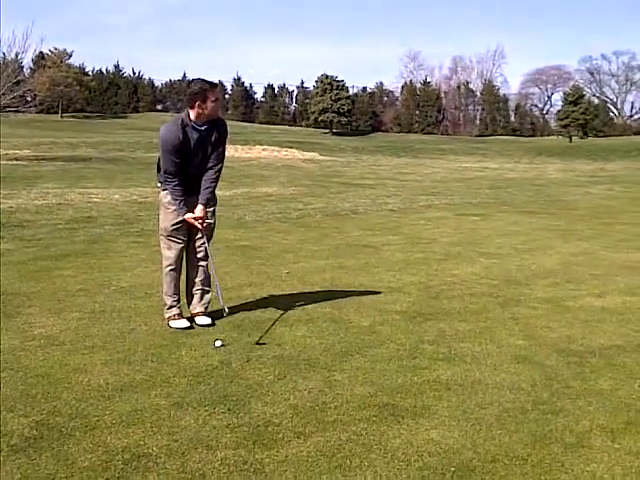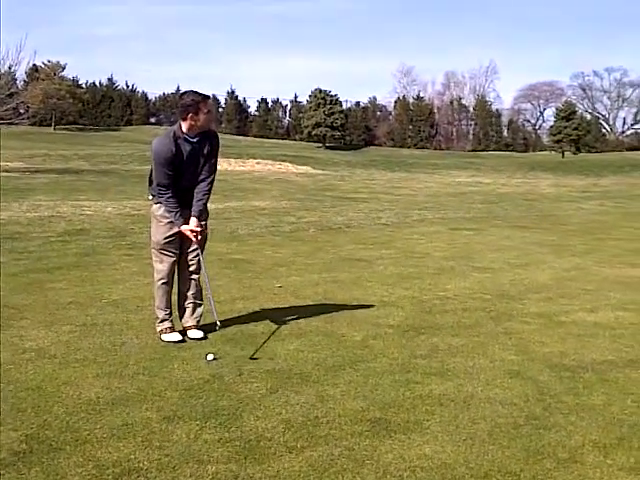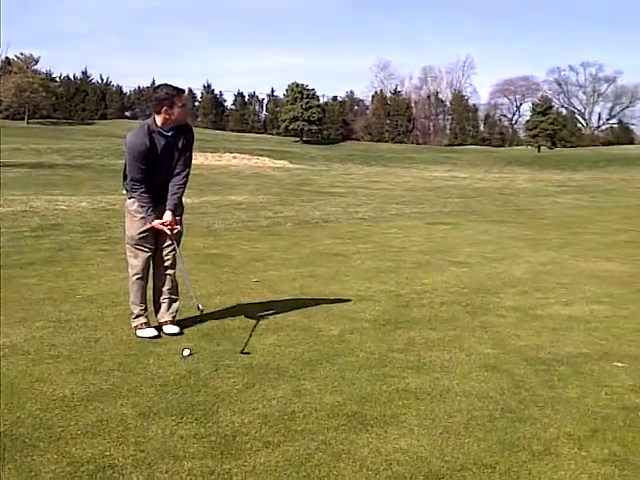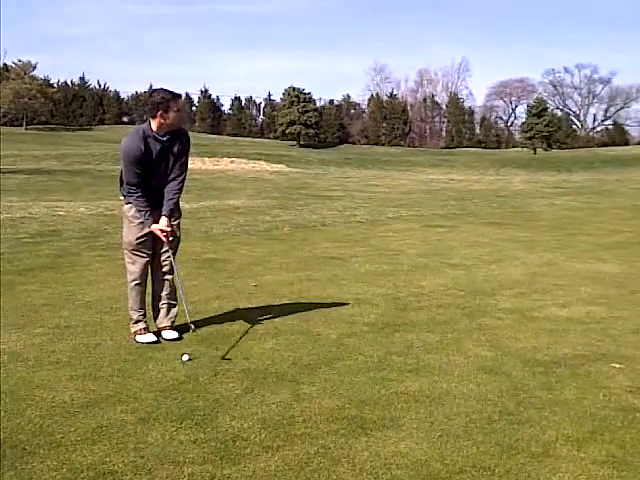
dt=0.3s
person 1, frame 1
left shoulder: (219, 127)
right shoulder: (171, 132)
left elbow: (213, 169)
right elbow: (171, 176)
left wrist: (202, 204)
right wrist: (184, 211)
left hip: (203, 196)
right hip: (174, 195)
left knee: (200, 254)
right knee: (173, 255)
left ankle: (199, 307)
right ankle: (172, 311)
person 1, frame 2
left shoulder: (210, 139)
right shoulder: (164, 144)
left elbow: (205, 180)
right elbow: (165, 189)
left wrist: (195, 217)
right wrist: (180, 223)
left hip: (195, 208)
right hip: (166, 208)
left knee: (192, 267)
right knee: (165, 268)
left ankle: (191, 320)
right ankle: (164, 323)
person 1, frame 3
left shoulder: (185, 133)
right shoulder: (138, 138)
left elbow: (180, 174)
right elbow: (138, 184)
left wrist: (171, 210)
right wrist: (152, 217)
left hip: (170, 203)
right hip: (141, 203)
left knee: (167, 262)
right knee: (140, 263)
left ankle: (166, 315)
right ankle: (139, 319)
person 1, frame 4
left shoulder: (181, 138)
right shoulder: (133, 143)
left elbow: (176, 179)
right elbow: (134, 188)
left wrist: (166, 216)
right wrist: (150, 222)
left hip: (167, 208)
right hip: (138, 208)
left knee: (165, 267)
right knee: (138, 269)
left ankle: (165, 320)
right ankle: (138, 324)
